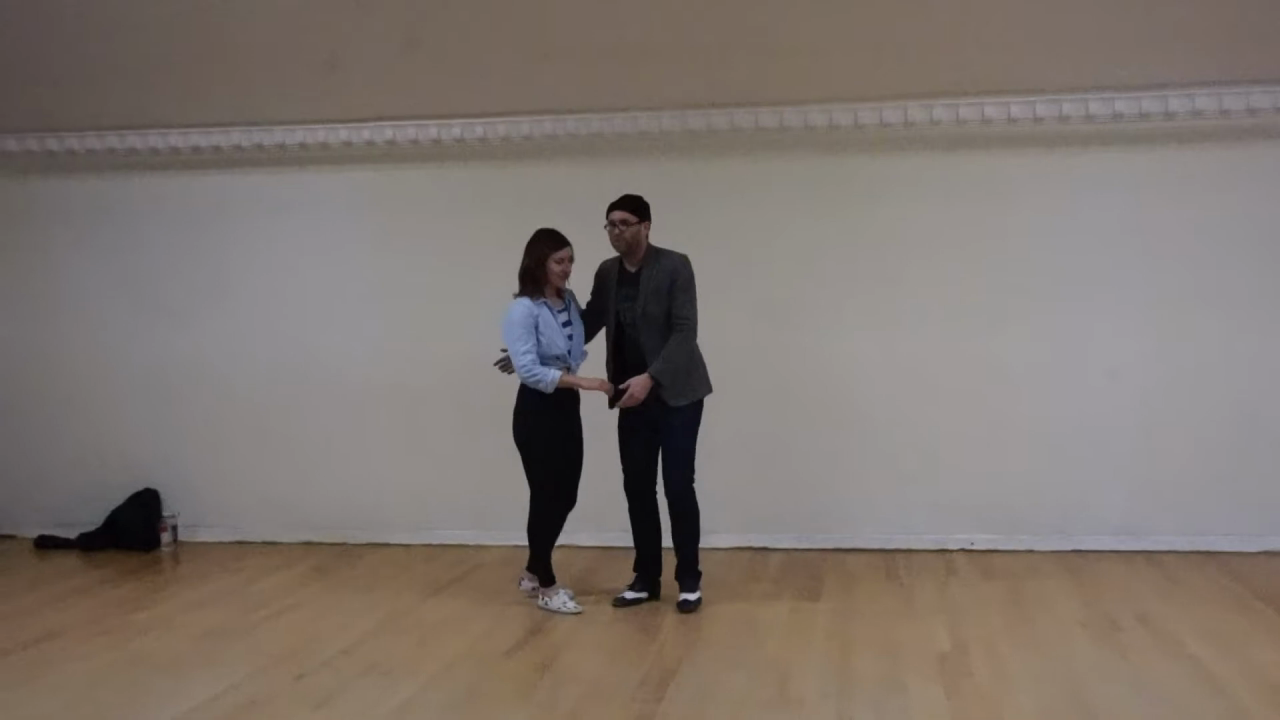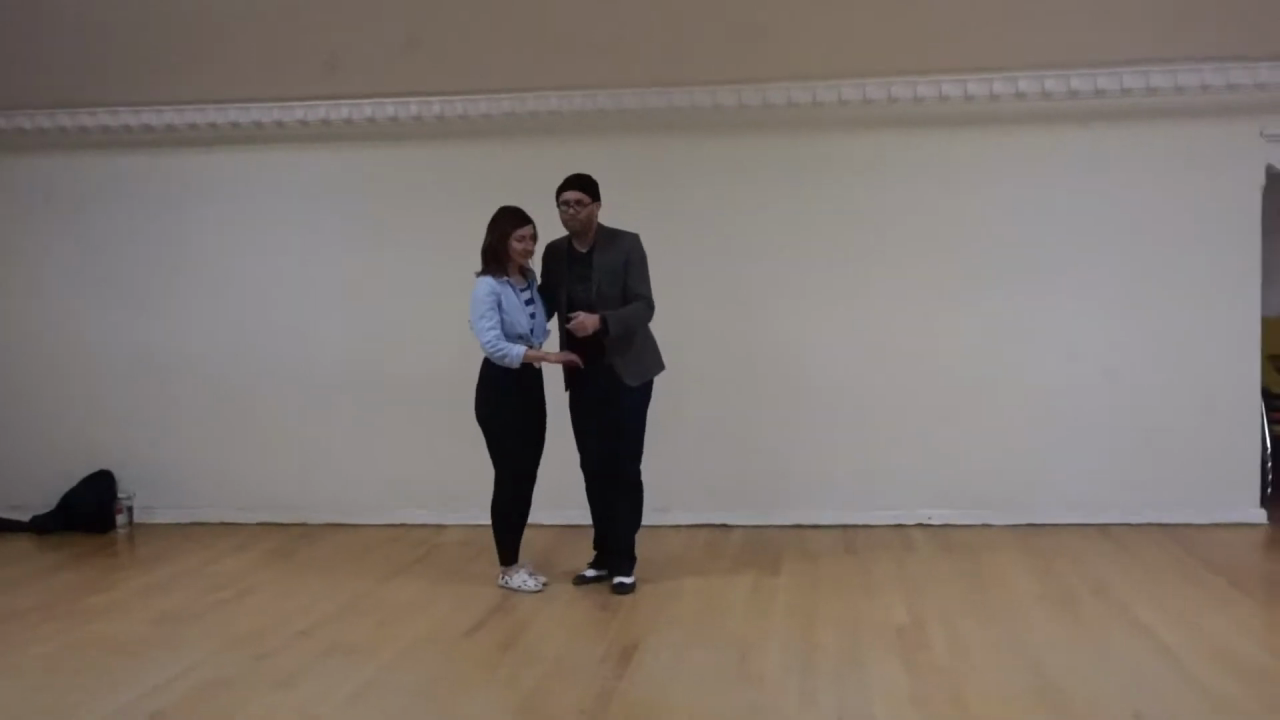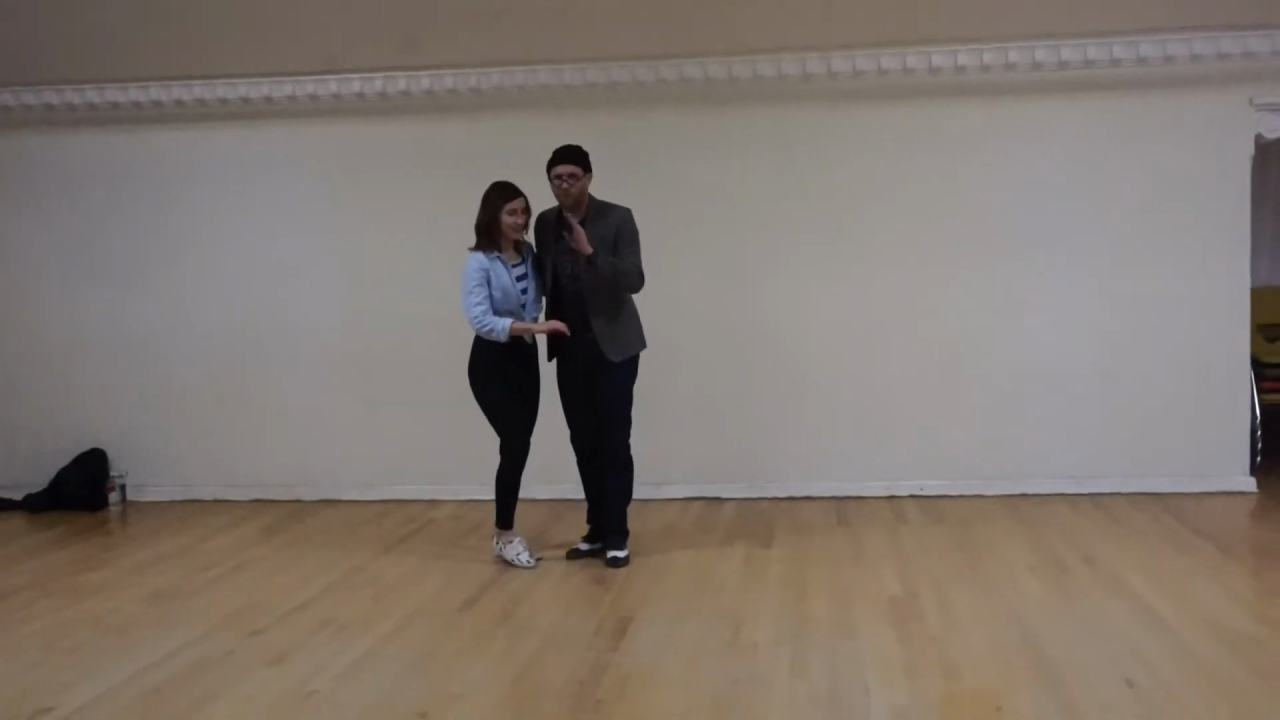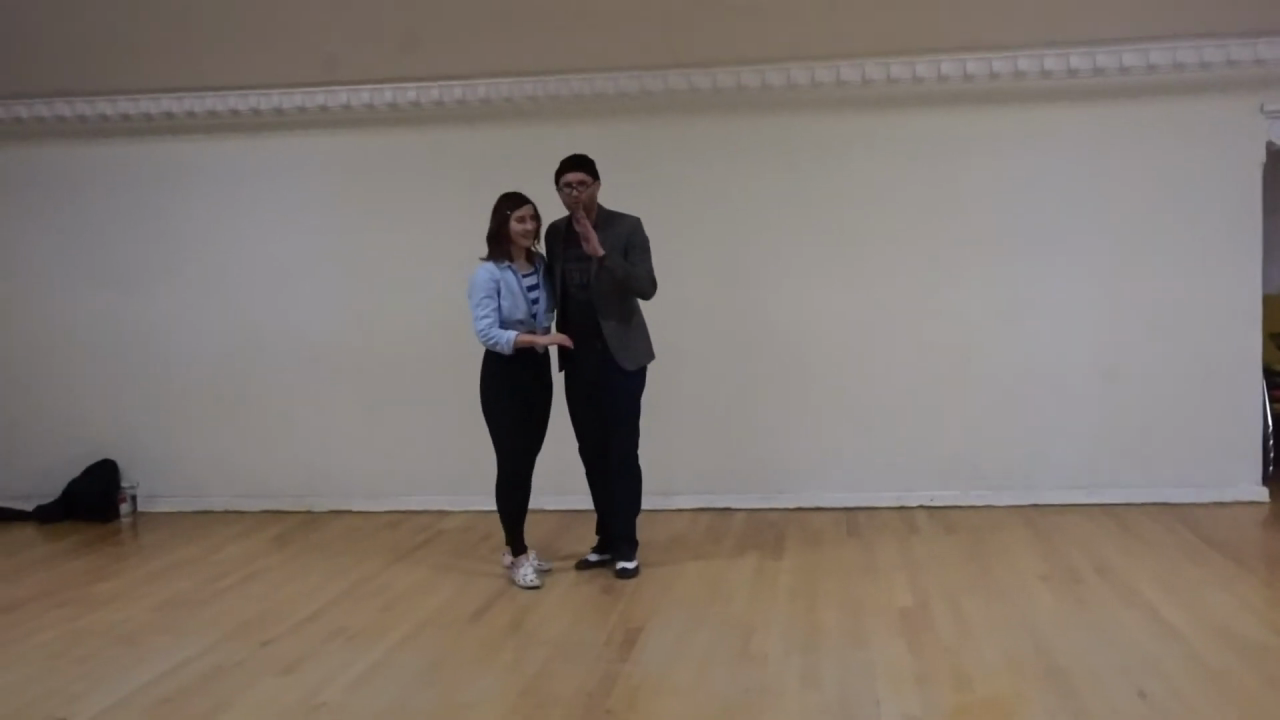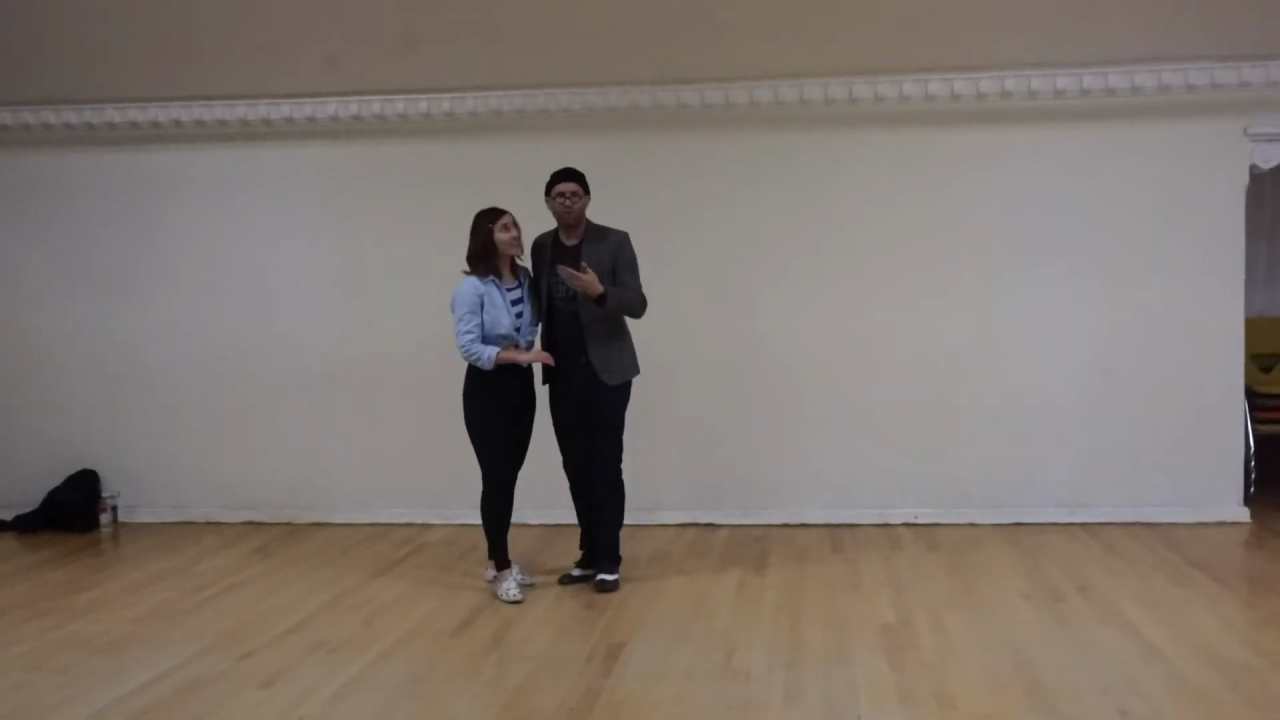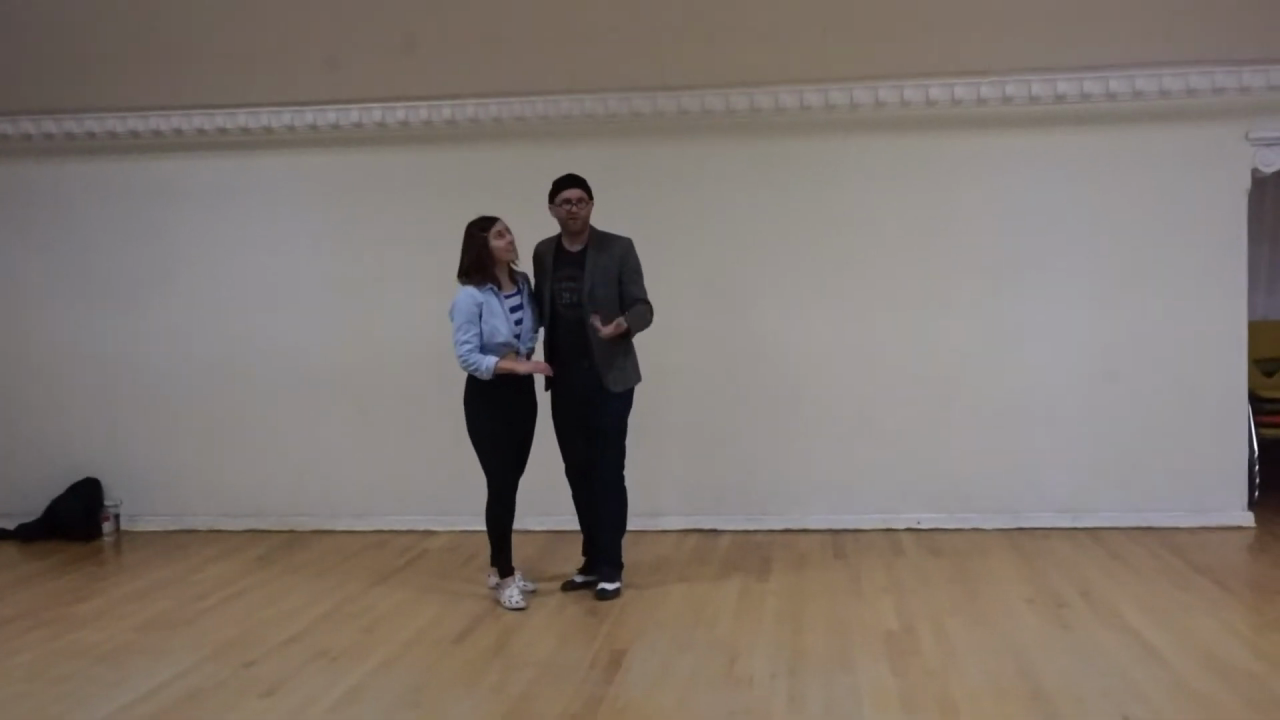
dt=0.3s
person 1, frame 1
left shoulder: (675, 266)
right shoulder: (606, 272)
left elbow: (685, 331)
right elbow: (587, 324)
left wrist: (652, 378)
left hip: (676, 392)
right hip: (629, 394)
left knee: (678, 484)
right knee: (637, 487)
left ankle: (689, 578)
right ankle: (645, 578)
person 1, frame 2
left shoulder: (626, 245)
right shoulder: (555, 253)
left elbow: (644, 308)
right elbow: (546, 305)
left wrist: (601, 321)
left hip: (627, 372)
right hip: (583, 375)
left knee: (625, 467)
right knee: (594, 467)
left ankle: (624, 561)
right ankle: (603, 555)
person 1, frame 3
left shoulder: (618, 219)
right shoulder: (546, 223)
left elbow: (634, 280)
left wrist: (591, 252)
left hip: (612, 347)
right hip: (569, 349)
left knee: (613, 442)
right knee: (583, 443)
left ankle: (616, 535)
right ankle: (596, 530)
person 1, frame 4
left shoulder: (626, 227)
right shoulder: (556, 233)
left elbow: (646, 286)
left wrist: (602, 253)
left hip: (620, 356)
right hip: (577, 359)
left knee: (622, 452)
right knee: (592, 453)
left ankle: (626, 546)
right ankle: (606, 540)
person 1, frame 5
left shoulder: (614, 242)
right shoulder: (541, 247)
left elbow: (638, 305)
left wrist: (600, 292)
left hip: (605, 371)
right hip: (562, 373)
left knee: (605, 465)
right knee: (576, 467)
left ankle: (608, 560)
right ankle: (590, 555)
person 1, frame 6
left shoulder: (618, 249)
right shoulder: (544, 253)
left elbow: (642, 308)
right elbow: (543, 310)
left wrist: (622, 326)
left hip: (607, 378)
right hip: (564, 380)
left knee: (607, 473)
right knee: (578, 474)
left ankle: (610, 567)
right ankle: (592, 561)
person 2, frame 1
left shoulder: (569, 301)
right shoulder: (523, 310)
right elbow: (527, 370)
right wrist: (583, 382)
left hip: (567, 406)
right hip: (537, 411)
left knee: (565, 496)
right knee: (547, 497)
left ankle: (533, 574)
right ankle: (546, 586)
person 2, frame 2
left shoulder: (531, 280)
right shoulder: (487, 288)
right elbow: (493, 346)
right wrist: (549, 356)
left hip: (530, 384)
right hip: (500, 388)
left knee: (526, 476)
right knee: (510, 477)
left ankle: (514, 559)
right ankle: (508, 568)
person 2, frame 3
left shoulder: (528, 255)
right shoulder: (478, 264)
right elbow: (480, 321)
right wrist: (536, 327)
left hip: (525, 358)
right hip: (492, 362)
left knee: (517, 445)
right knee: (515, 443)
left ankle: (506, 533)
right ankle: (504, 532)
person 2, frame 4
left shoulder: (542, 265)
right shoulder: (488, 273)
right elbow: (487, 332)
left wrist: (547, 339)
right wrist: (538, 338)
left hip: (538, 369)
right hip: (503, 374)
left knee: (527, 462)
right knee: (511, 463)
left ankle: (516, 548)
right ankle: (517, 555)
person 2, frame 5
left shoulder: (526, 279)
right shoulder: (473, 288)
right elbow: (469, 347)
left wrist: (529, 354)
right wrist: (518, 355)
left hip: (521, 384)
right hip: (487, 388)
left knee: (510, 475)
right knee: (496, 477)
left ankle: (498, 561)
right ankle: (501, 568)
person 2, frame 6
left shoulder: (523, 284)
right shoulder: (470, 296)
right elbow: (467, 357)
left wrist: (526, 360)
right wrist: (516, 366)
left hip: (521, 393)
right hip: (487, 396)
left knee: (512, 482)
right knee: (501, 483)
left ankle: (500, 568)
right ankle: (504, 577)
